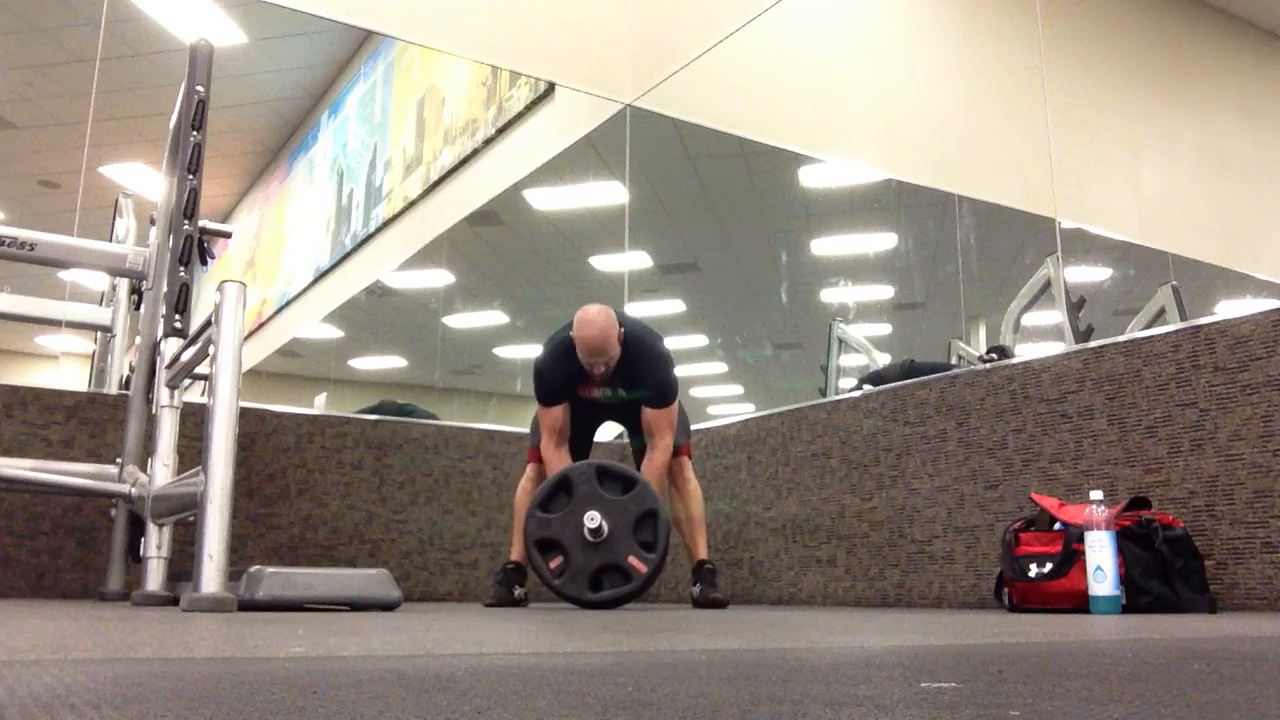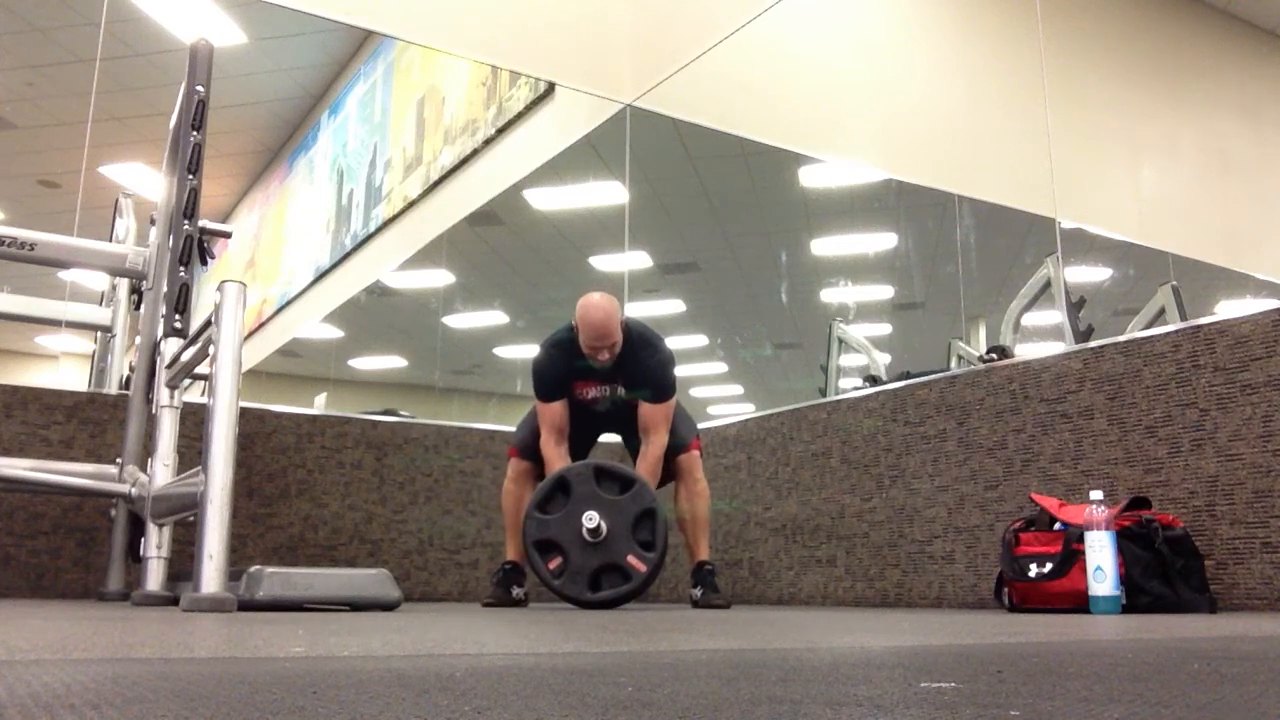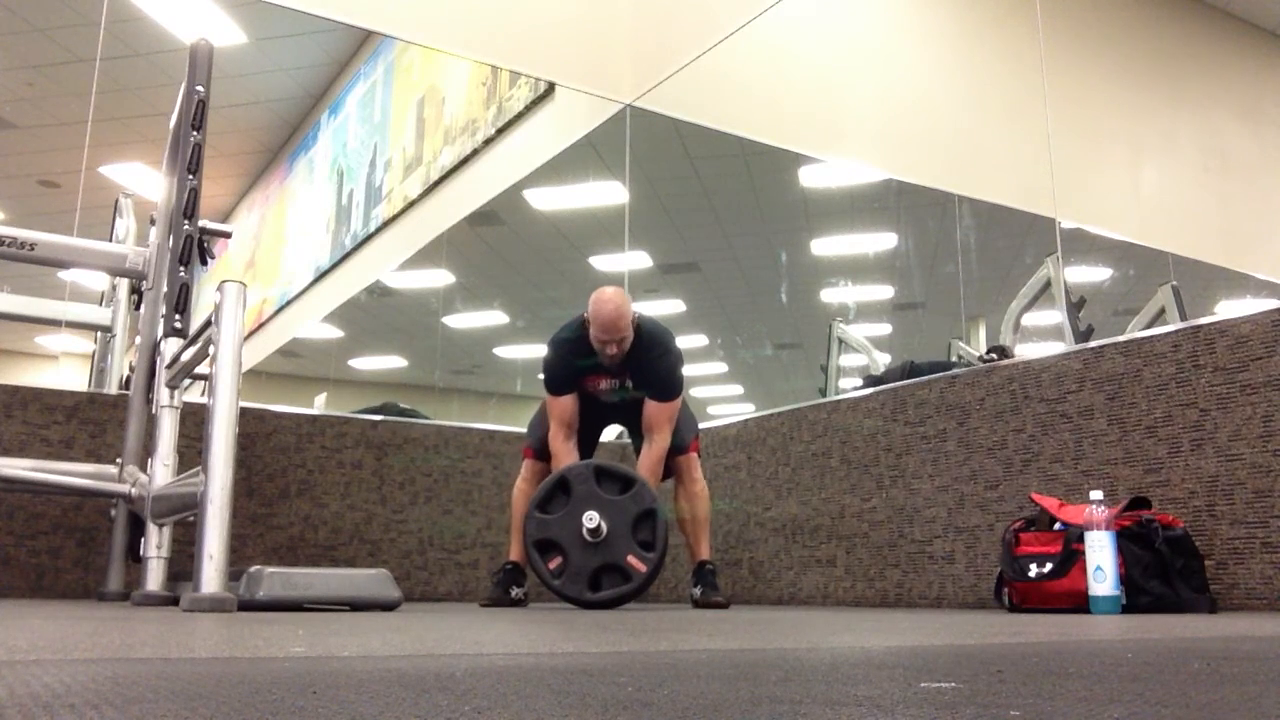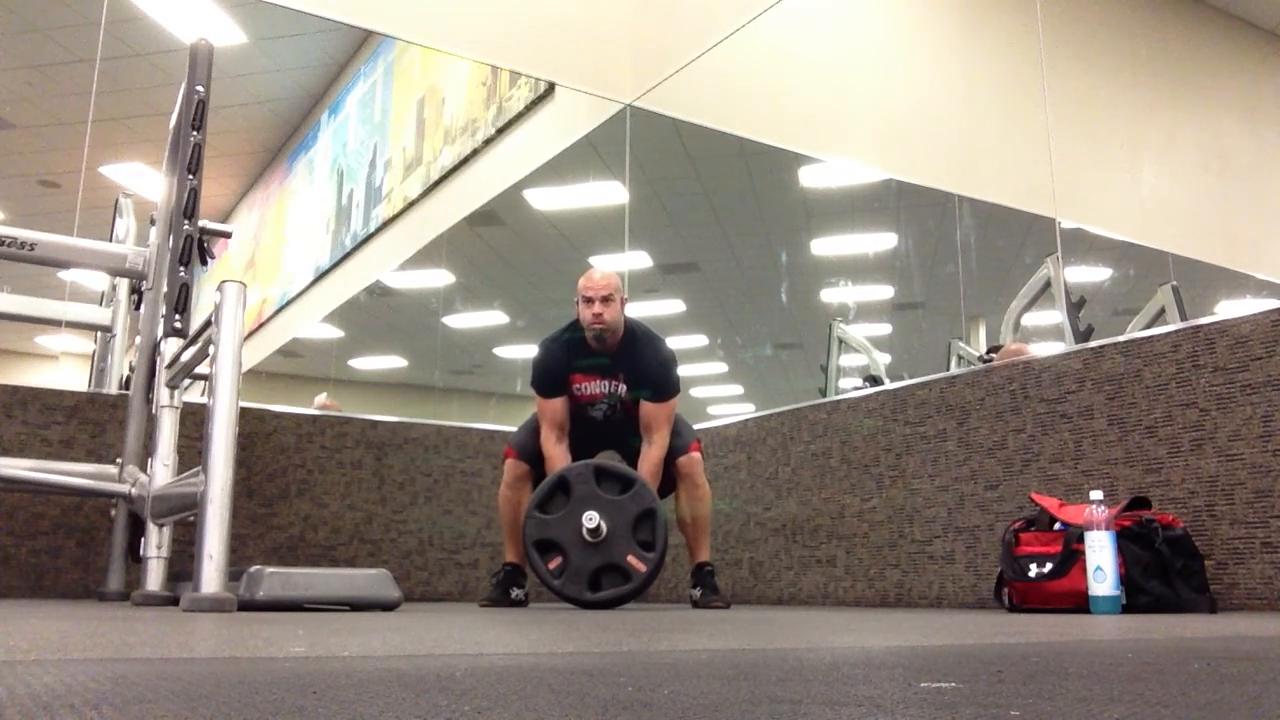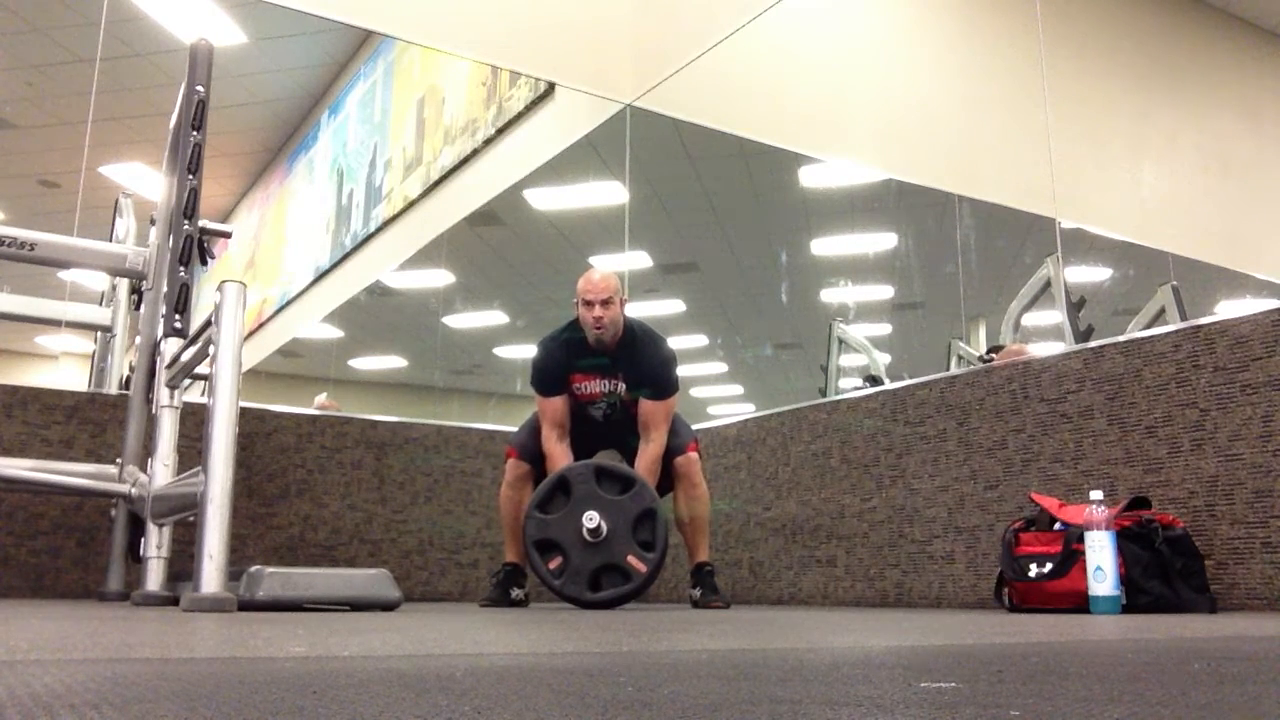
dt=1s
person 1, frame 1
left shoulder: (652, 356)
right shoulder: (551, 362)
left elbow: (660, 445)
right elbow: (554, 444)
left hip: (640, 396)
right hip: (578, 398)
left knee: (679, 463)
right knee: (537, 467)
left ankle: (703, 574)
right ankle: (513, 575)
person 1, frame 2
left shoulder: (652, 353)
right shoulder: (552, 356)
left elbow: (654, 439)
right elbow: (554, 440)
left hip: (640, 409)
right hip: (575, 409)
left knee: (689, 461)
right knee: (520, 464)
left ankle: (703, 577)
right ankle: (512, 576)
person 1, frame 3
left shoulder: (660, 348)
right shoulder: (563, 347)
left elbow: (656, 438)
right elbow: (563, 434)
left hip: (647, 401)
right hip: (582, 399)
left knee: (687, 461)
right knee: (533, 466)
left ankle: (704, 576)
right ankle: (512, 575)
person 1, frame 4
left shoulder: (654, 353)
right shoulder: (554, 352)
left elbow: (654, 439)
right elbow: (554, 436)
left hip: (637, 422)
right hip: (576, 421)
left knee: (690, 463)
right knee: (516, 465)
left ankle: (703, 577)
right ankle: (512, 576)
person 1, frame 5
left shoulder: (653, 351)
right shoulder: (553, 350)
left elbow: (652, 437)
right elbow: (555, 434)
left hip: (637, 419)
right hip: (576, 419)
left knee: (687, 462)
right knee: (517, 465)
left ankle: (702, 577)
right ankle: (511, 576)
